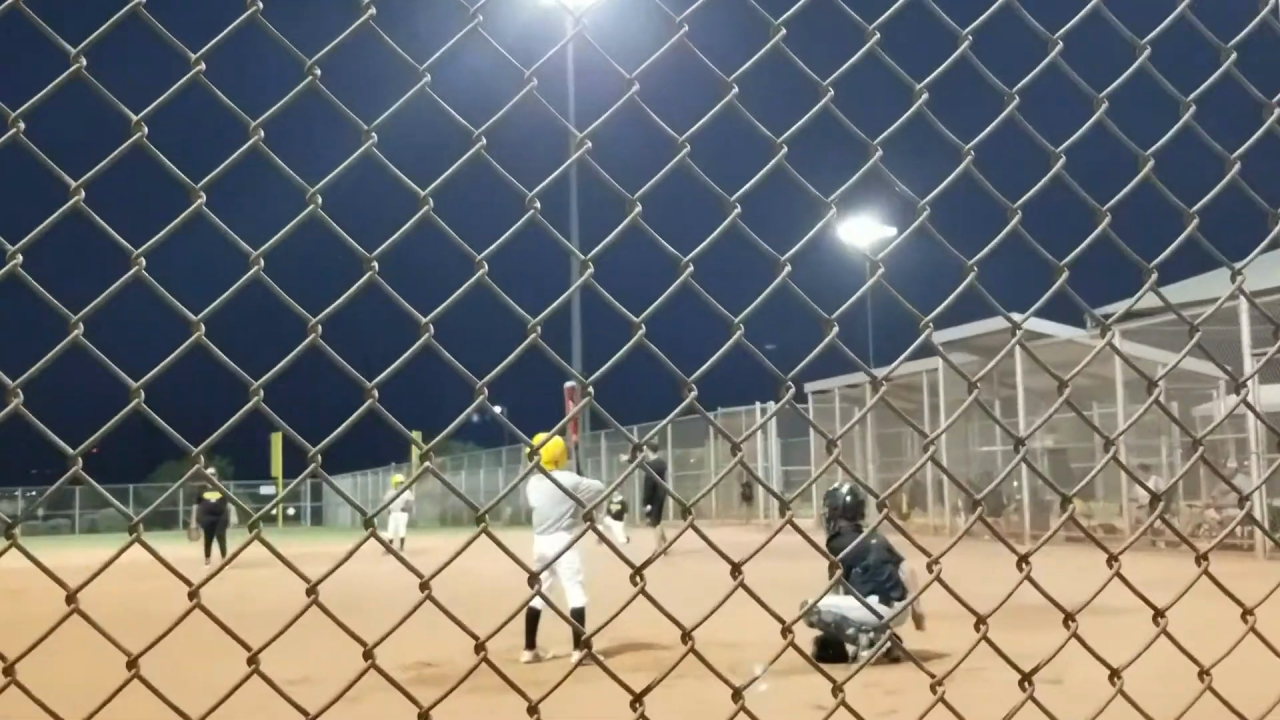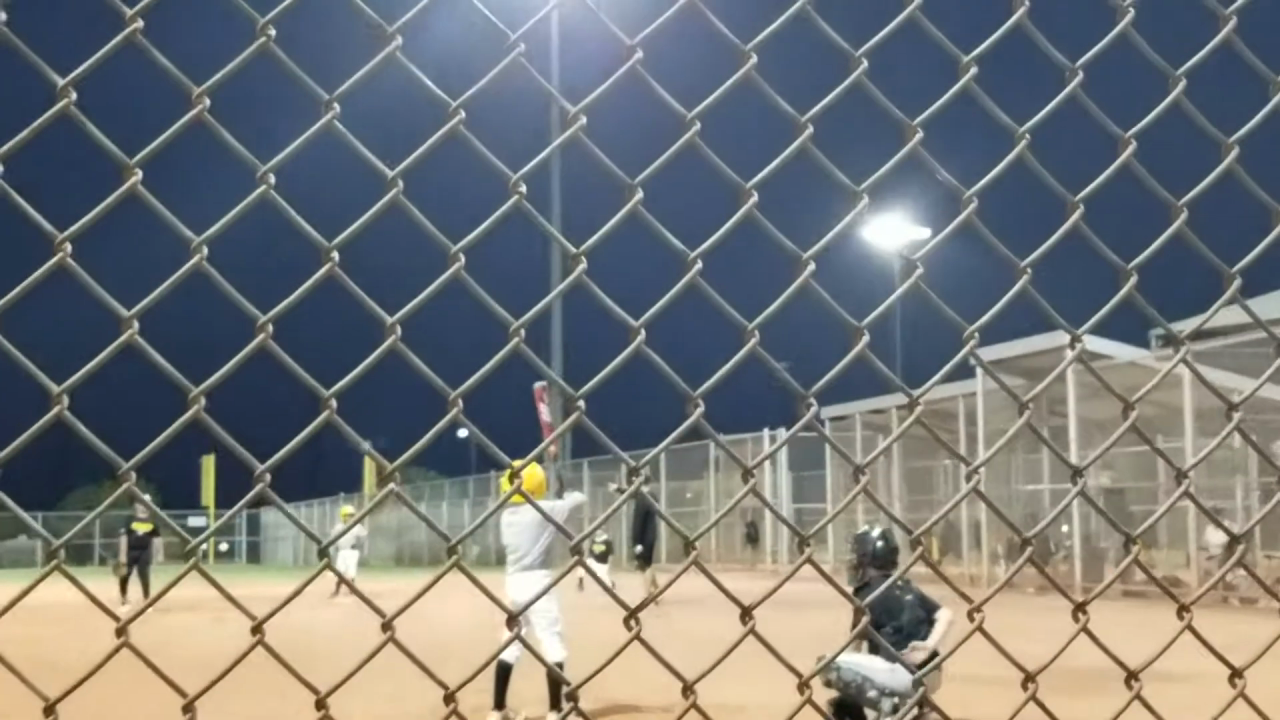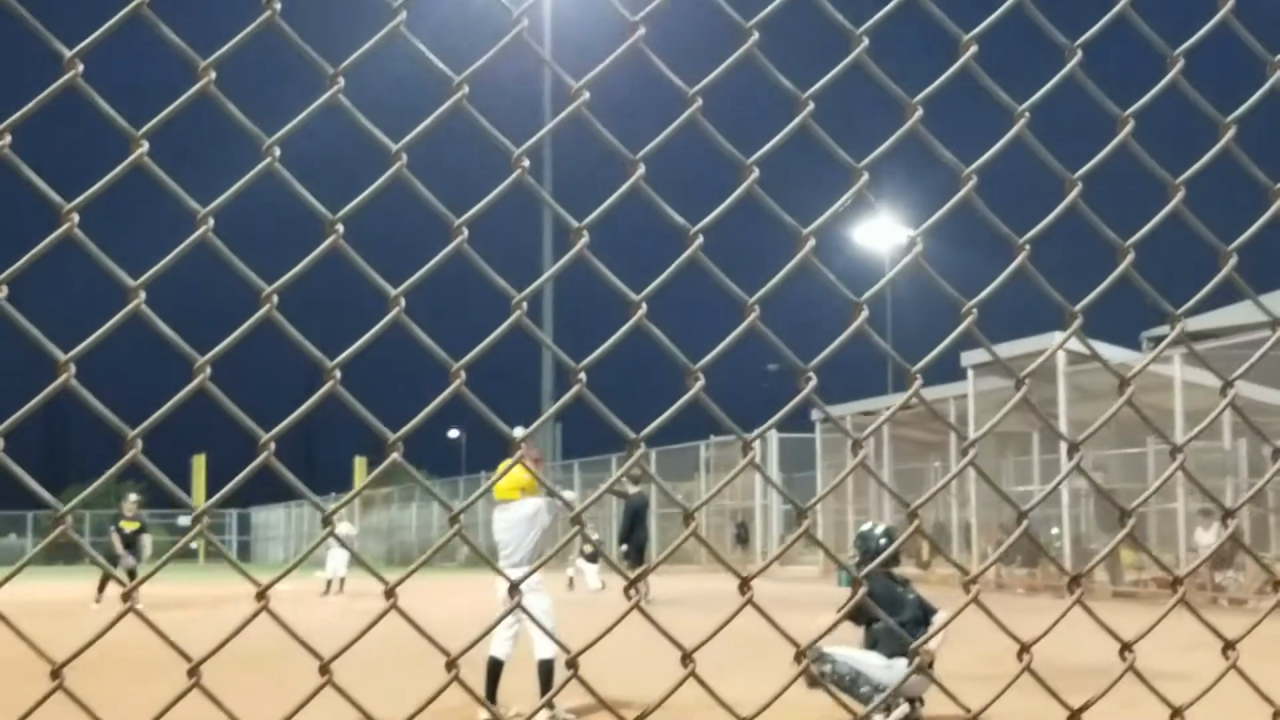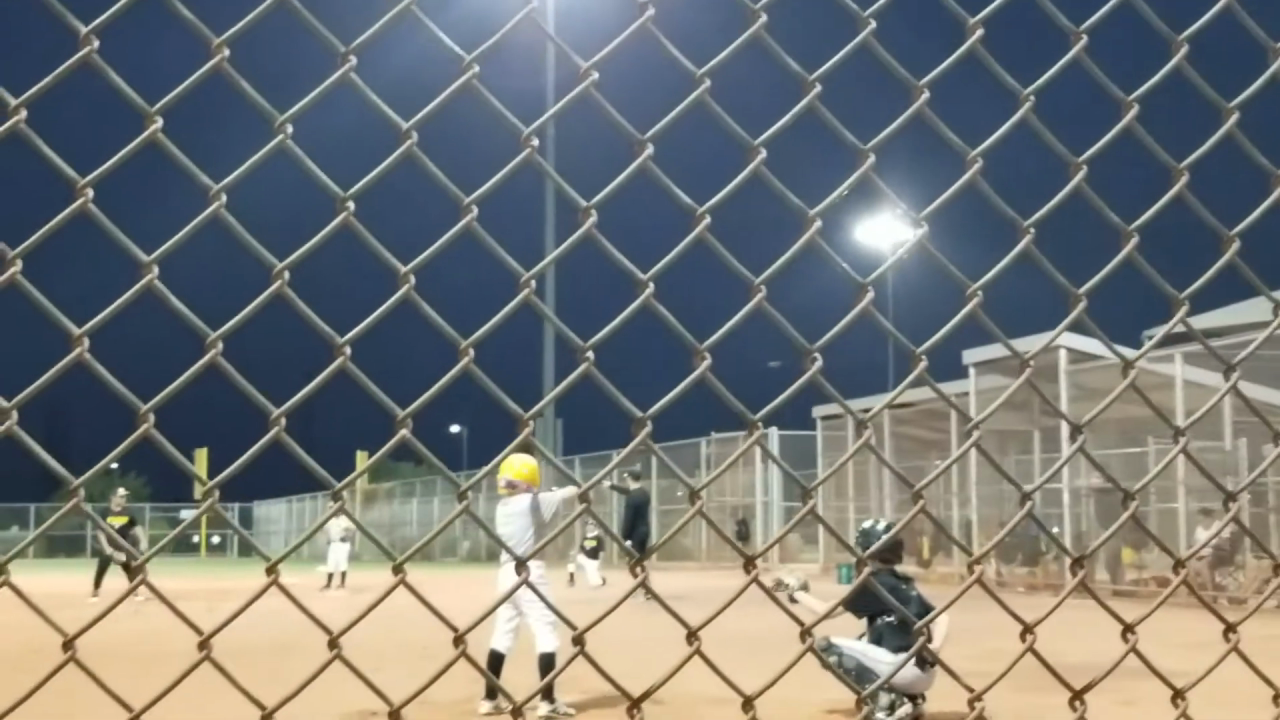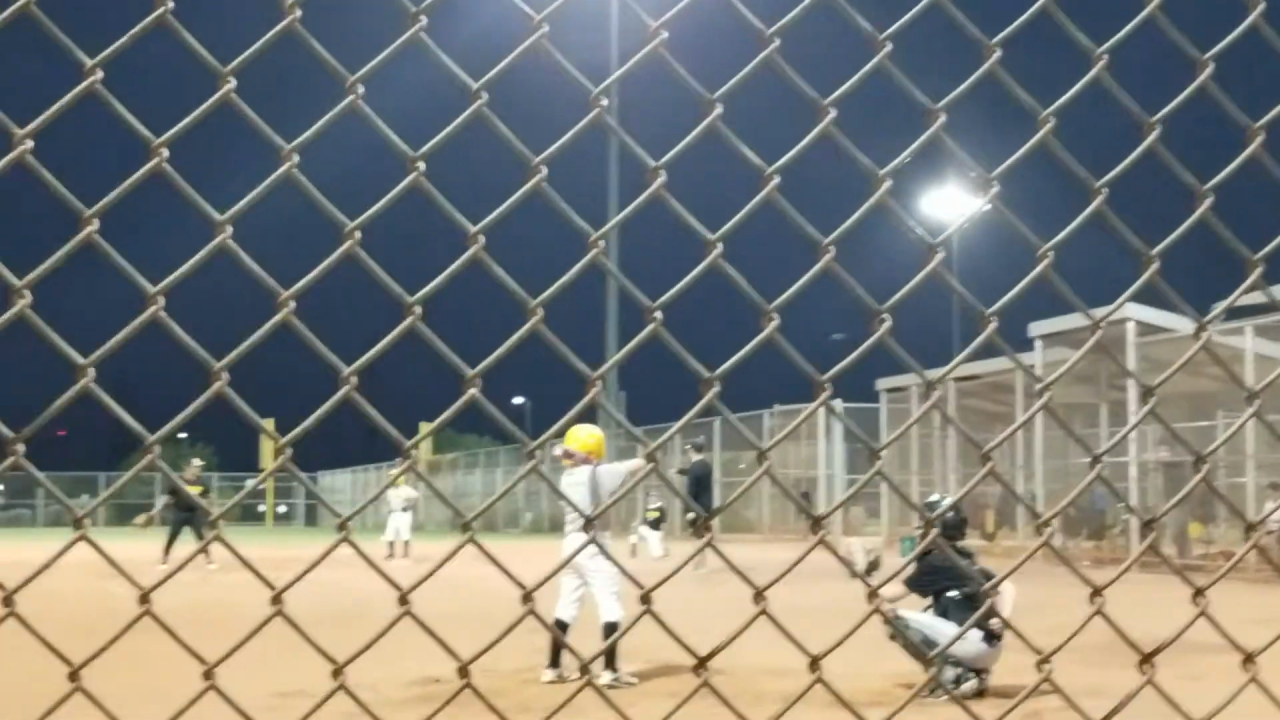
dt=0.3s
person 1, frame 1
left shoulder: (531, 482)
right shoulder: (569, 480)
right elbow: (599, 488)
left hip: (540, 542)
right hip: (563, 542)
left knee: (538, 594)
right knee: (575, 592)
left ankle: (529, 648)
right ankle: (579, 650)
person 1, frame 2
left shoulder: (505, 515)
right shoulder: (543, 511)
right elbow: (579, 498)
right wrist: (565, 497)
left hip: (513, 583)
right hip: (537, 583)
left knee: (509, 646)
right knee: (553, 646)
person 1, frame 3
left shoulder: (498, 512)
right shoulder: (535, 506)
right elbow: (570, 497)
right wrist: (555, 493)
left hip: (506, 579)
right hip: (528, 580)
left knee: (501, 642)
right knee: (545, 641)
person 1, frame 4
left shoulder: (502, 505)
right shoulder: (533, 501)
right elbow: (572, 491)
left hip: (506, 575)
right hip: (529, 574)
left knee: (502, 637)
right knee: (546, 637)
person 1, frame 5
left shoulder: (567, 477)
right shoulder: (600, 473)
right elbow: (640, 463)
right wrist: (641, 461)
left hip: (571, 544)
right hip: (593, 545)
left knee: (566, 605)
right knee: (610, 606)
left ankle: (553, 667)
right ankle: (610, 671)
person 2, frame 1
left shoulder: (839, 542)
right shoulder: (874, 536)
left elbow: (835, 590)
right elbow: (905, 568)
right wrist: (915, 605)
left hip: (876, 607)
right hip: (899, 609)
left knee: (809, 609)
left ankle: (868, 638)
person 2, frame 2
left shoulder: (868, 595)
right shoulder: (907, 588)
right elbow: (945, 614)
right wrist: (929, 645)
left hip: (902, 675)
right hip: (929, 678)
left knee: (829, 665)
left ankle: (891, 704)
person 2, frame 3
left shoulder: (870, 586)
right shoulder: (904, 587)
right elbow: (940, 617)
right wrist: (932, 647)
left hip: (898, 671)
right hip: (919, 679)
left knee: (819, 656)
left ankle: (884, 703)
right ankle: (907, 703)
person 2, frame 4
left shoulder: (874, 584)
right shoulder: (905, 583)
left elbow: (827, 610)
right elbow: (940, 617)
left wrist: (796, 593)
right wrist: (934, 647)
left hip: (906, 668)
right hip: (922, 674)
left knee: (825, 646)
right knee: (866, 642)
left ankle: (888, 701)
right ankle: (910, 697)
person 2, frame 5
left shoulder: (937, 561)
right shoulder: (964, 558)
left elbow: (891, 594)
right elbow: (1005, 588)
right wrist: (1003, 619)
left hip: (974, 642)
right hip: (987, 648)
left knee: (895, 618)
left ankle: (953, 674)
right ankle: (973, 672)
